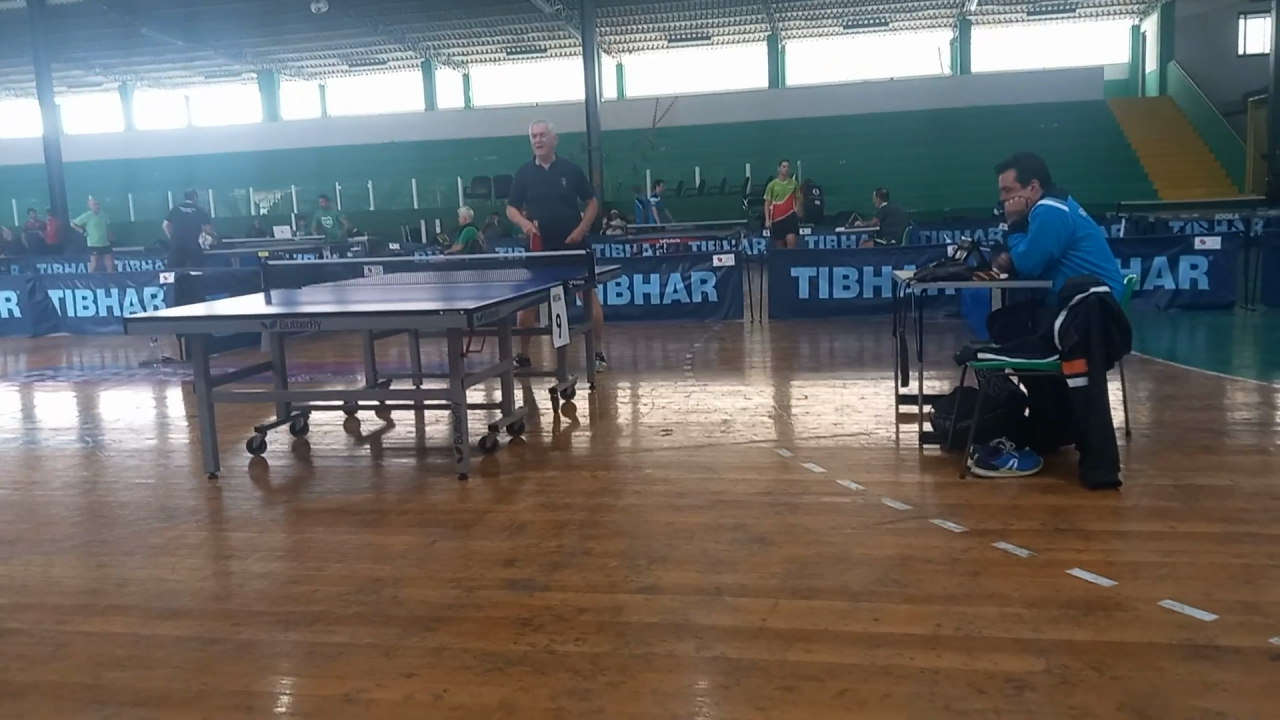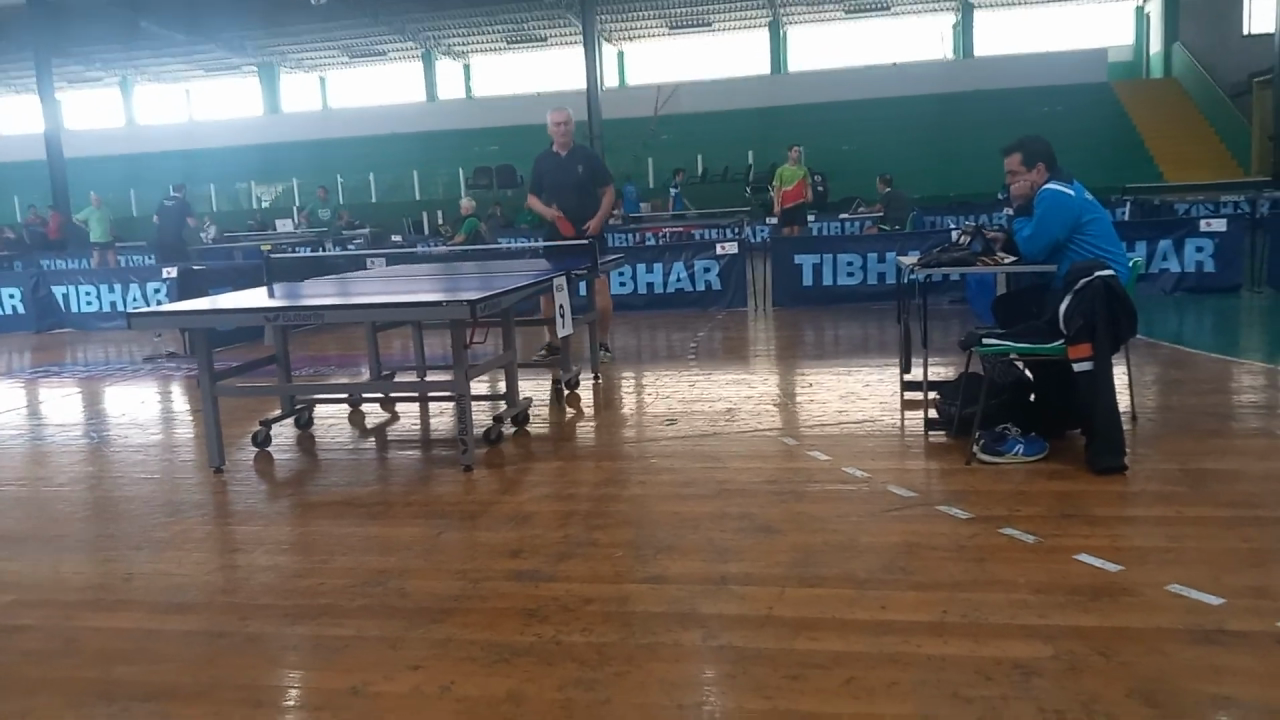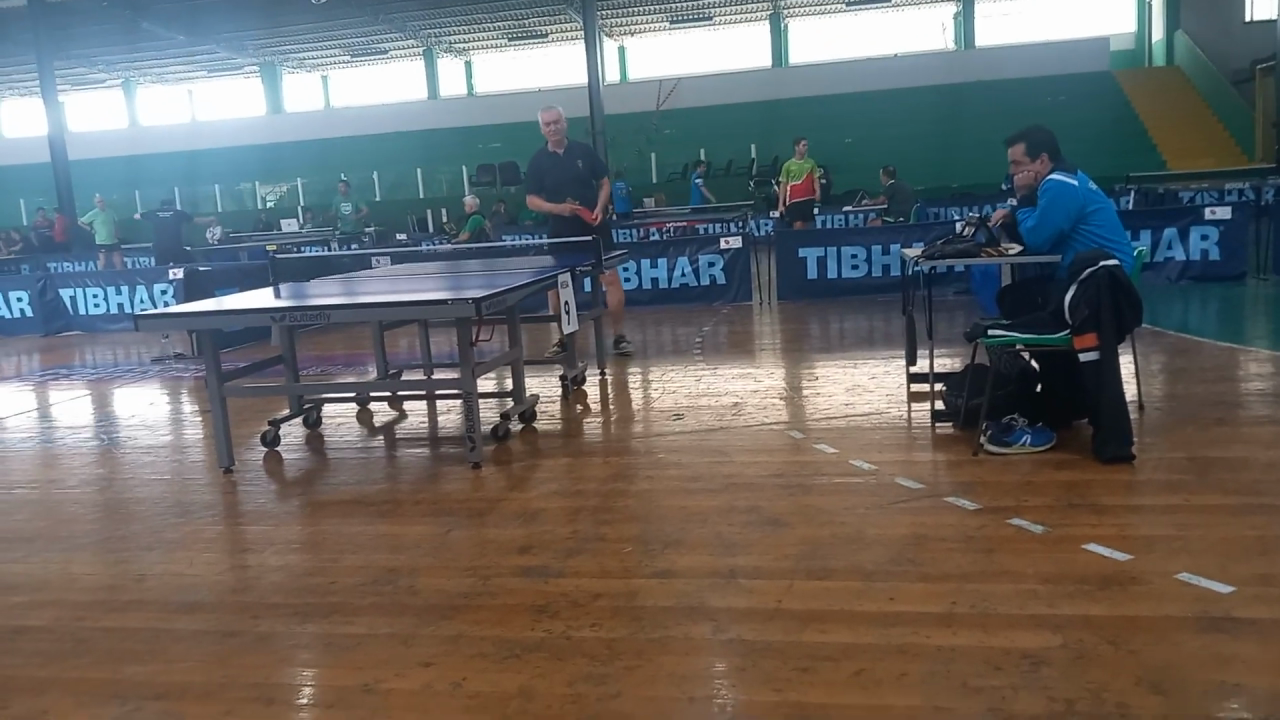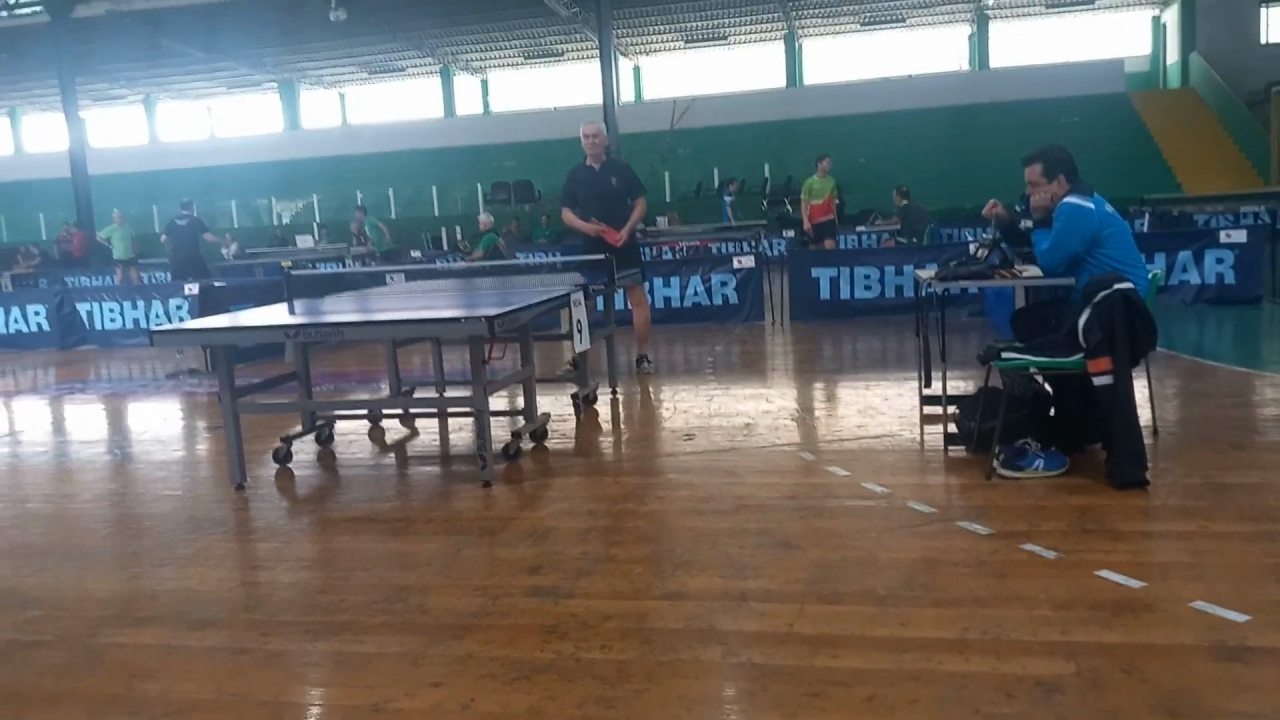
dt=0.4s
person 1, frame 1
left shoulder: (1049, 212)
right shoulder: (1053, 208)
left elbow: (1028, 265)
right elbow: (1032, 263)
left wrist: (1015, 224)
right wrist: (1010, 261)
left knee: (1008, 329)
right knee: (1003, 322)
person 1, frame 2
left shoulder: (1054, 195)
right shoulder: (1059, 191)
left elbow: (1033, 251)
right elbow: (1037, 244)
left wrist: (1020, 207)
right wrist: (1007, 239)
left knee: (1011, 313)
right knee: (1012, 308)
right ankle: (1059, 412)
person 1, frame 3
left shoulder: (1058, 185)
right shoulder: (1064, 180)
left elbow: (1036, 241)
right elbow: (1038, 234)
left wrist: (1025, 197)
right wrist: (1013, 217)
left knee: (1015, 302)
right knee: (1017, 298)
right ankle: (1066, 402)
person 1, frame 4
left shoulder: (1075, 208)
right shoulder: (1079, 203)
left elbow: (1049, 263)
right elbow: (1049, 253)
left wrist: (1039, 218)
right wrist: (1006, 223)
left knee: (1030, 326)
right knee: (1029, 320)
left ankle: (1072, 431)
right ankle: (1078, 425)
person 2, frame 1
left shoulder: (571, 169)
right shoulder: (524, 173)
left elbow: (592, 203)
right elbow: (511, 208)
left wrist: (581, 229)
right wrist: (524, 223)
left hip: (572, 245)
right hip: (540, 248)
left knee: (590, 297)
left ankle: (598, 353)
right ankle: (523, 356)
person 2, frame 2
left shoulder: (588, 156)
right shoulder: (542, 161)
left elbow: (608, 191)
right elbow: (532, 197)
left wrist: (599, 219)
right wrist: (546, 212)
left hip: (588, 234)
right hip: (557, 235)
left knee: (600, 287)
left ankle: (603, 343)
right ankle: (552, 343)
person 2, frame 3
left shoulder: (584, 151)
right shoulder: (537, 161)
left elbow: (604, 183)
right elbow: (532, 201)
left wrist: (600, 208)
right wrist: (559, 208)
left hip: (594, 228)
right hip: (561, 231)
left knee: (611, 278)
left ankle: (620, 336)
right ankle: (563, 339)
person 2, frame 4
left shoulder: (621, 169)
right shoulder: (575, 175)
left elbow: (640, 203)
right elbow: (566, 212)
left wrist: (628, 229)
right wrist: (586, 227)
left hip: (624, 245)
right hip: (591, 248)
left knee: (638, 297)
left ankle: (642, 356)
